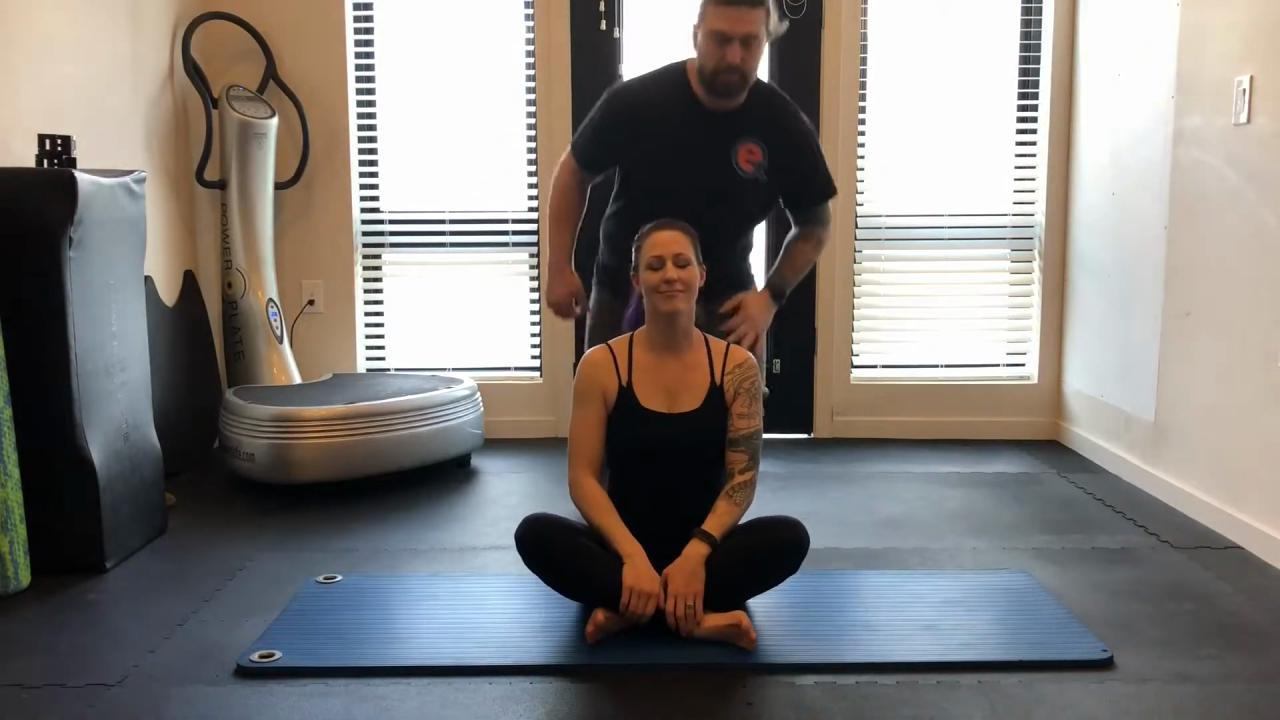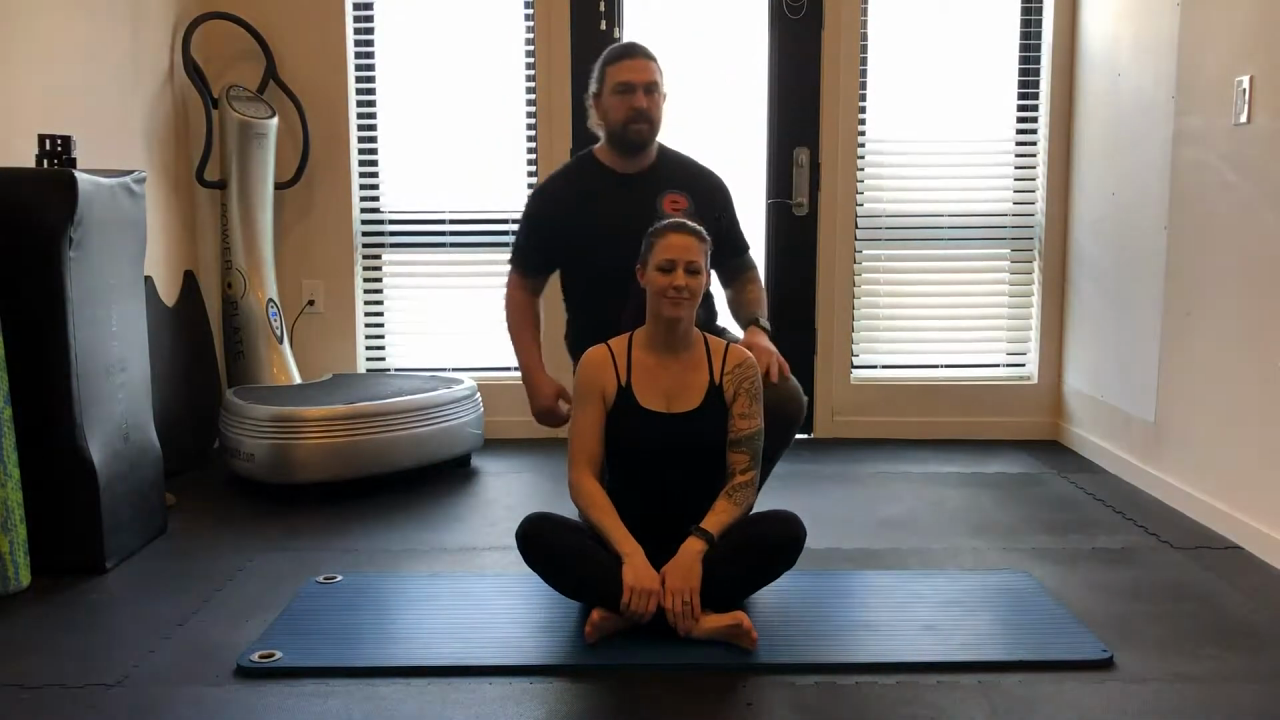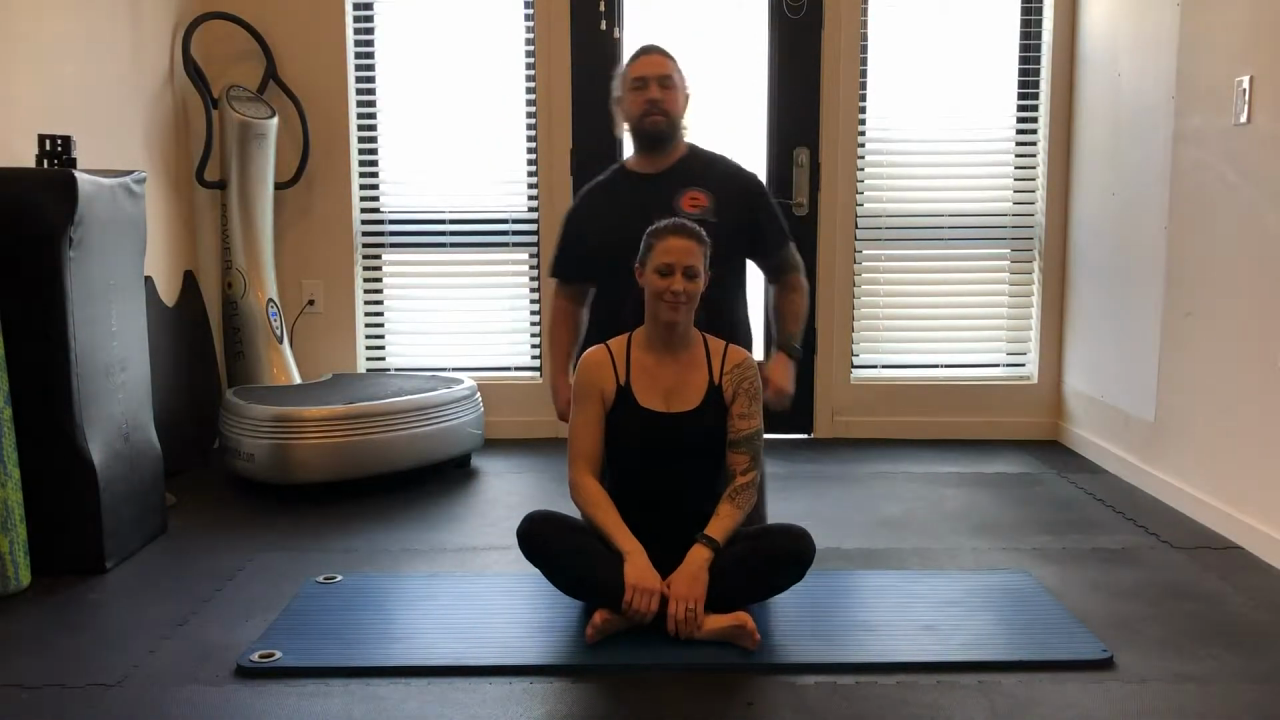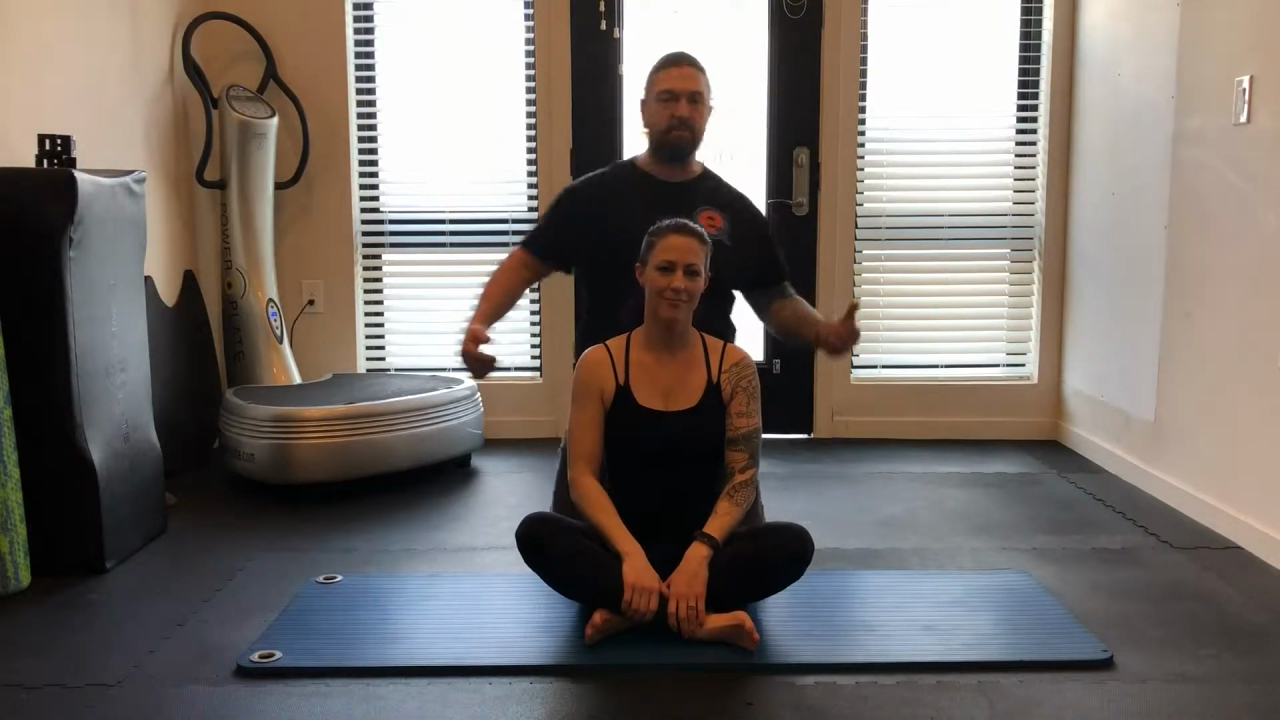
dt=0.7s
person 1, frame 1
left shoulder: (737, 366)
right shoulder: (600, 365)
left elbow: (743, 477)
right elbow: (583, 479)
left wrist: (696, 553)
right wrist: (633, 557)
left hip: (703, 550)
right hip: (623, 549)
left knee: (789, 537)
right knee: (534, 534)
left ankle: (631, 610)
right ankle: (698, 619)
person 1, frame 2
left shoulder: (737, 365)
right shoulder: (600, 364)
left elbow: (745, 477)
right elbow: (583, 477)
left wrist: (694, 547)
right wrist: (632, 556)
left hip: (705, 549)
right hip: (624, 547)
left knee: (786, 531)
right knee: (536, 532)
left ankle: (630, 609)
right ankle: (698, 618)
person 1, frame 3
left shoulder: (736, 366)
right shoulder: (599, 365)
left elbow: (745, 480)
right elbow: (583, 477)
left wrist: (699, 558)
right wrist: (634, 554)
left hip: (706, 549)
right hip: (625, 549)
left knee: (794, 545)
right knee: (537, 529)
left ankle: (631, 610)
right ankle: (702, 619)
person 1, frame 4
left shoulder: (734, 366)
right shoulder: (599, 364)
left elbow: (743, 478)
right elbow: (582, 477)
left wrist: (699, 553)
right wrist: (632, 555)
left hip: (705, 549)
right hip: (624, 547)
left knee: (793, 544)
right knee: (536, 533)
left ankle: (626, 610)
right ankle: (702, 619)
person 2, frame 1
left shoulder: (784, 127)
right shoulder: (635, 103)
left elbow: (815, 226)
right elbow: (574, 173)
left wrist: (771, 296)
right wrist: (560, 270)
left hip: (722, 293)
right hip: (625, 289)
person 2, frame 2
left shoulder: (700, 185)
right shoulder: (559, 194)
left elbow: (740, 275)
right elbow: (523, 288)
left wrist: (756, 329)
right wrist: (535, 377)
left knee: (783, 401)
person 2, frame 3
left shoulder: (734, 186)
right shoulder: (593, 203)
left elbow: (788, 274)
right elbow: (569, 295)
left wrist: (784, 352)
right wrist: (560, 378)
person 2, frame 4
left shoulder: (735, 212)
right shoulder: (594, 196)
left elbow: (776, 299)
right elbow: (526, 262)
left wrist: (824, 332)
right wrist: (481, 321)
